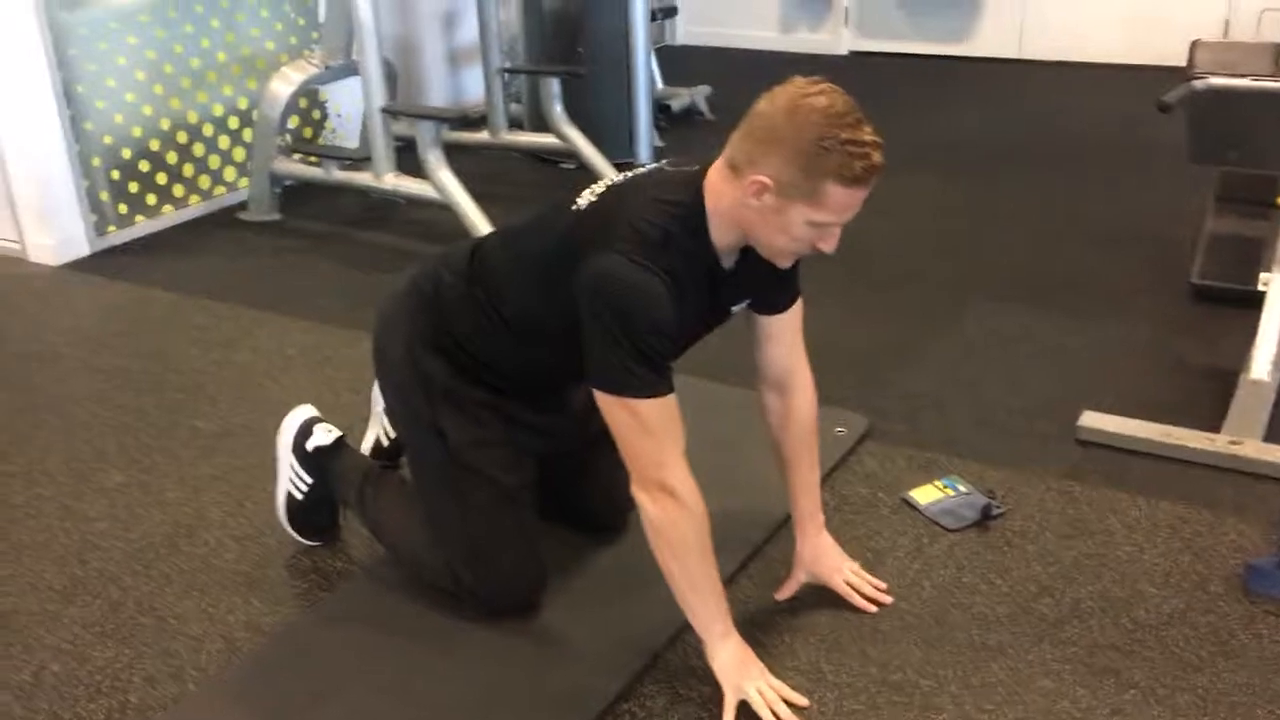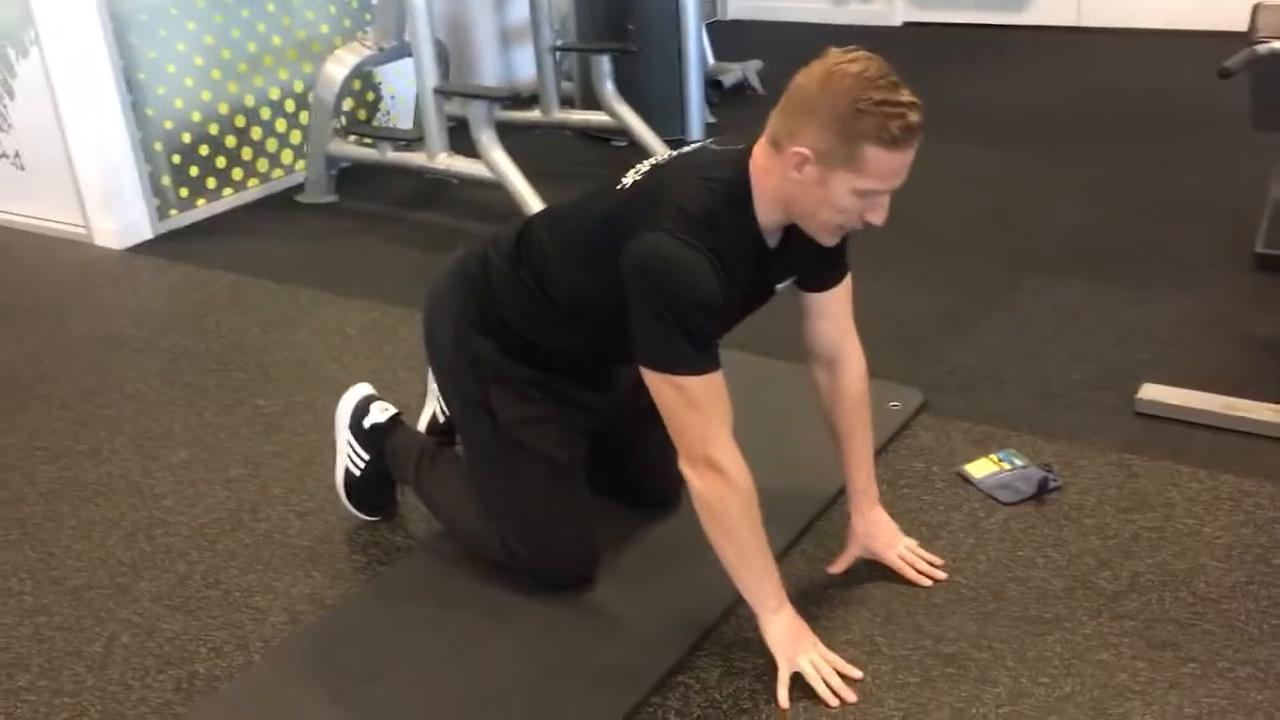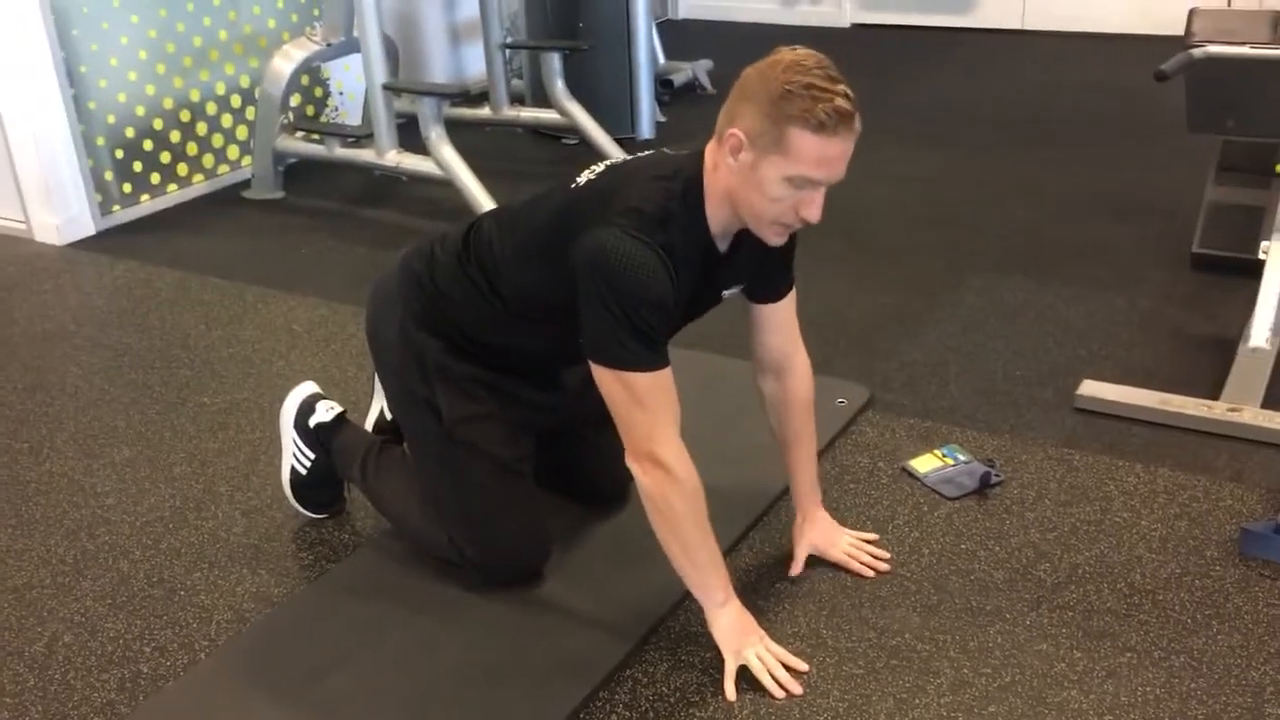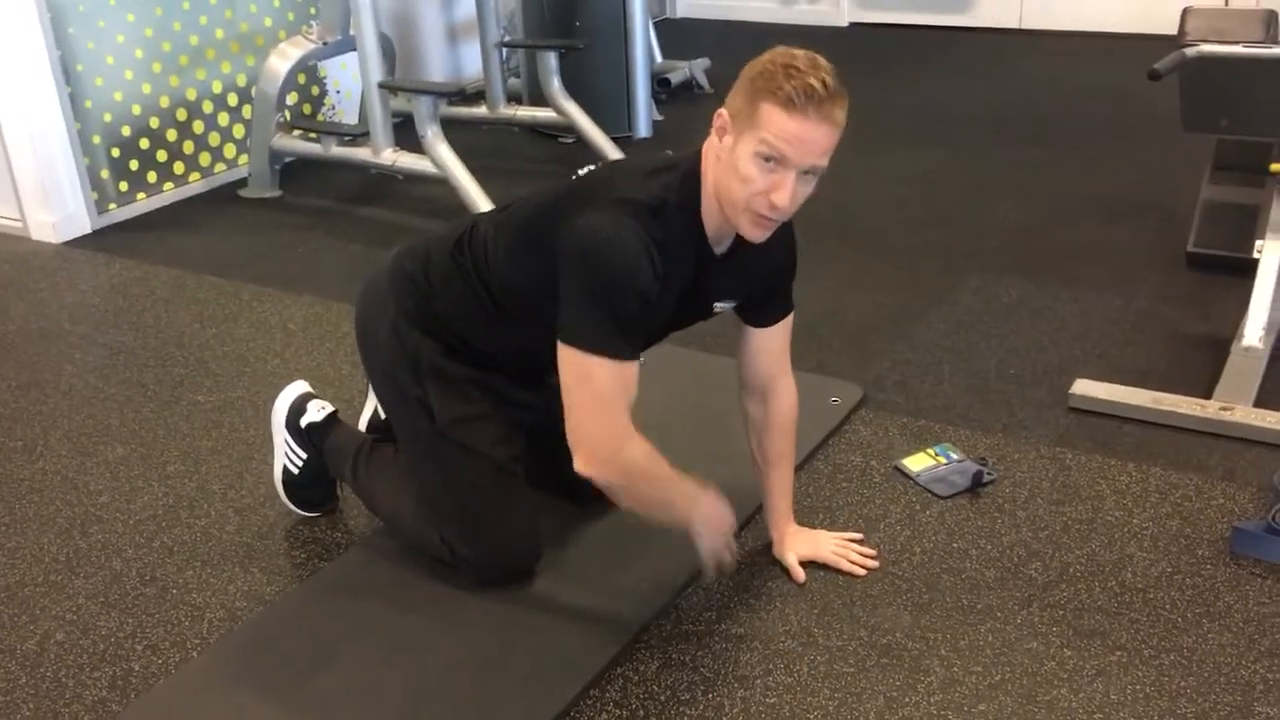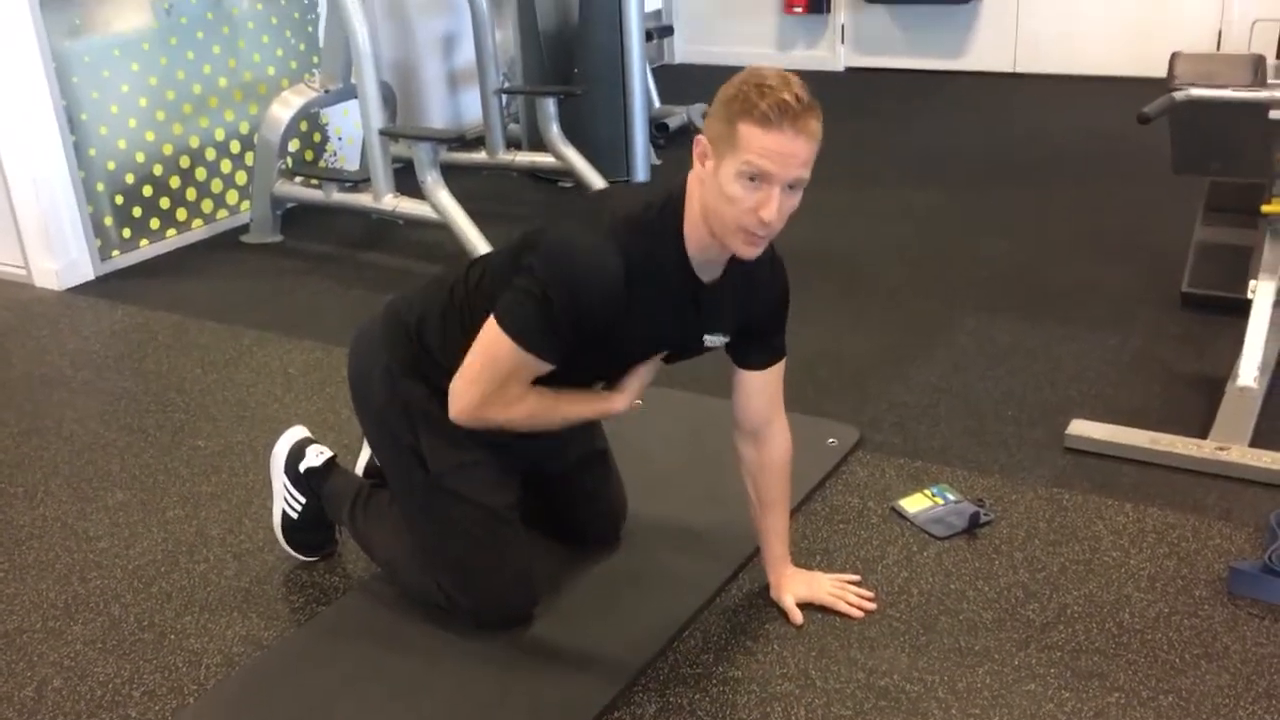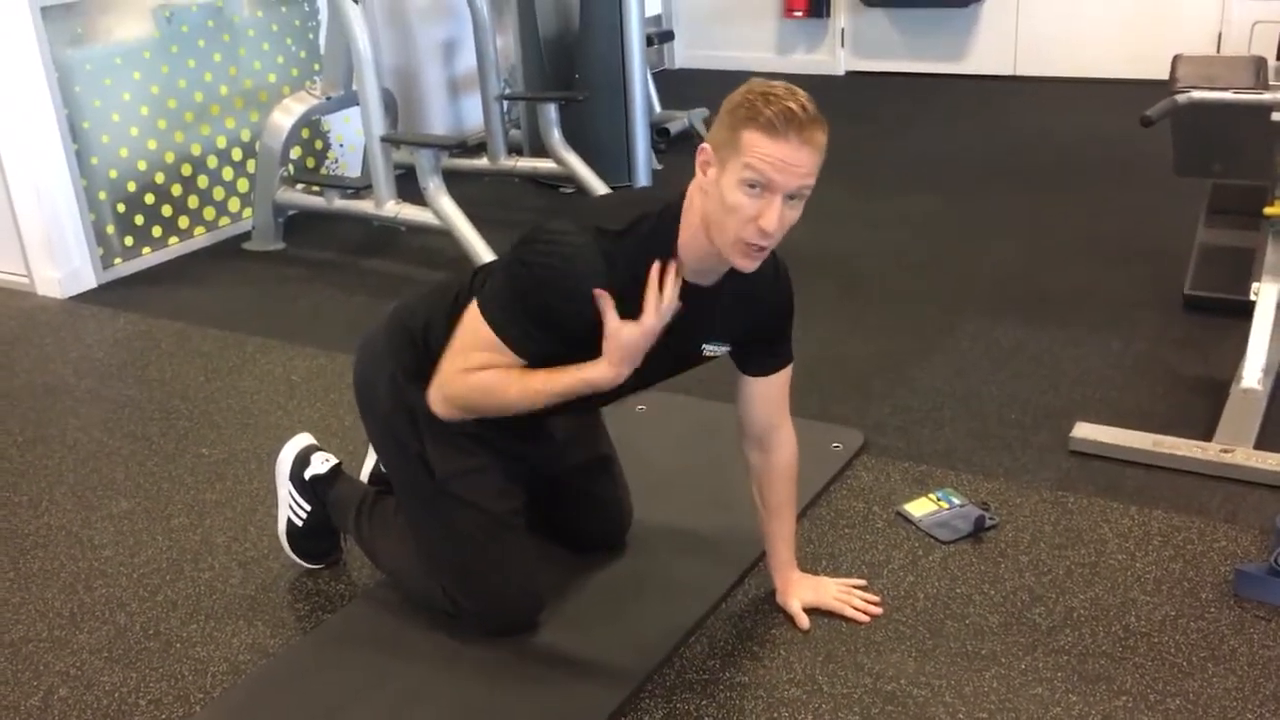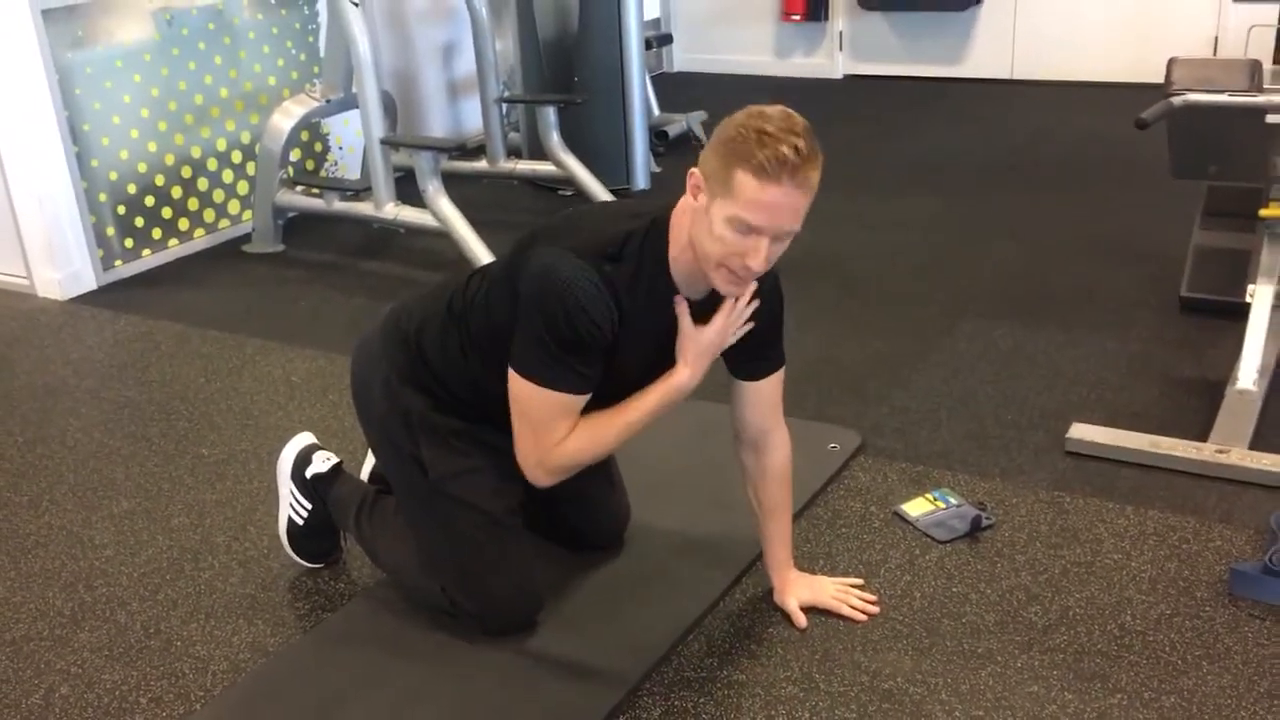
dt=0.7s
person 1, frame 1
left shoulder: (761, 224)
right shoulder: (632, 271)
left elbow: (786, 382)
right elbow: (662, 483)
left wrist: (813, 536)
right wrist: (725, 646)
left hip: (538, 356)
right hip: (440, 354)
left knee: (603, 513)
right knee: (502, 586)
right ankle: (327, 461)
person 1, frame 2
left shoulder: (810, 201)
right shoulder: (676, 249)
left elbow: (837, 357)
right elbow: (709, 459)
left wrist: (866, 511)
right wrist: (776, 617)
left hip: (586, 334)
right hip: (490, 332)
left knee: (655, 488)
right knee: (558, 559)
left ankle: (467, 413)
right ankle: (384, 438)
person 1, frame 3
left shoulder: (763, 217)
right shoulder: (628, 249)
left elbow: (782, 365)
right elbow: (655, 455)
left wrist: (810, 512)
right wrist: (723, 610)
left hip: (533, 337)
right hip: (433, 330)
left knee: (603, 485)
right knee: (506, 555)
left ankle: (456, 422)
right ankle: (329, 438)
person 1, frame 4
left shoulder: (769, 242)
right shoulder: (618, 240)
left elbow: (769, 387)
right elbow: (597, 450)
left wrist: (784, 528)
right wrist: (700, 512)
left hip: (528, 343)
right hip: (424, 330)
left knee: (594, 491)
right knee: (499, 553)
left ankle: (409, 420)
right ankle: (325, 440)
person 1, frame 5
left shoulder: (759, 279)
right shoulder: (593, 256)
left elbow: (760, 427)
right elbow: (473, 401)
left wrist: (781, 568)
right wrist: (612, 401)
left hip: (525, 379)
right hip: (413, 371)
left knee: (597, 527)
right knee: (497, 598)
right ankle: (321, 483)
person 1, frame 6
left shoulder: (763, 285)
right shoulder: (577, 257)
left elbow: (768, 434)
right elbow: (452, 392)
left wrist: (787, 574)
right wrist: (608, 370)
left hip: (527, 378)
right hip: (419, 379)
left knee: (602, 532)
right knee: (502, 604)
right ankle: (327, 489)
person 1, frame 7
left shoulder: (751, 290)
right shoulder: (574, 277)
left elbow: (762, 437)
right elbow: (545, 461)
left wrist: (784, 572)
right wrist: (685, 374)
left hip: (519, 385)
right hip: (417, 385)
left knee: (600, 530)
right knee: (502, 603)
right ankle: (326, 487)
